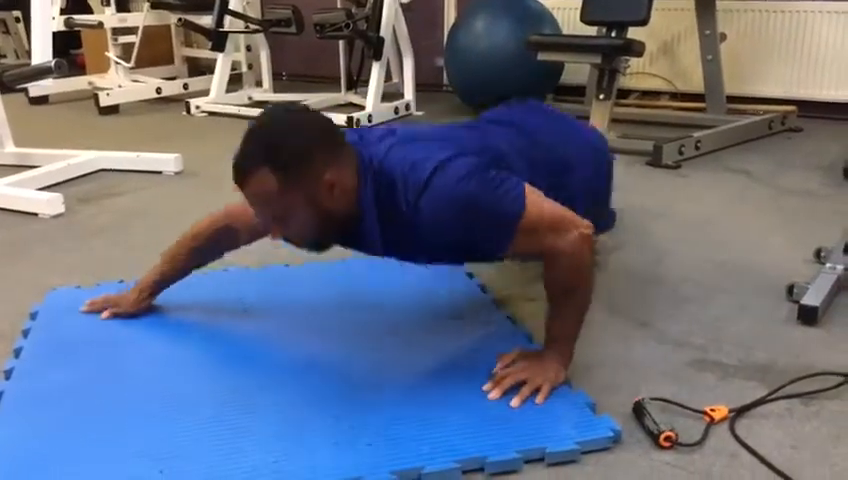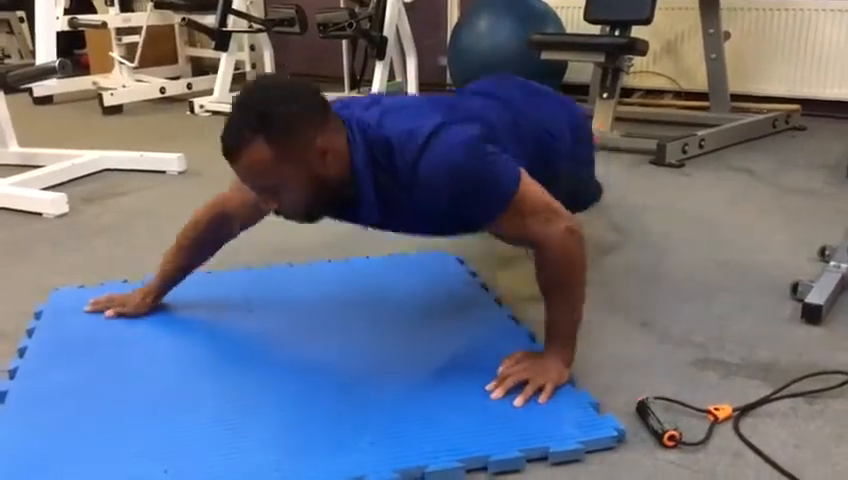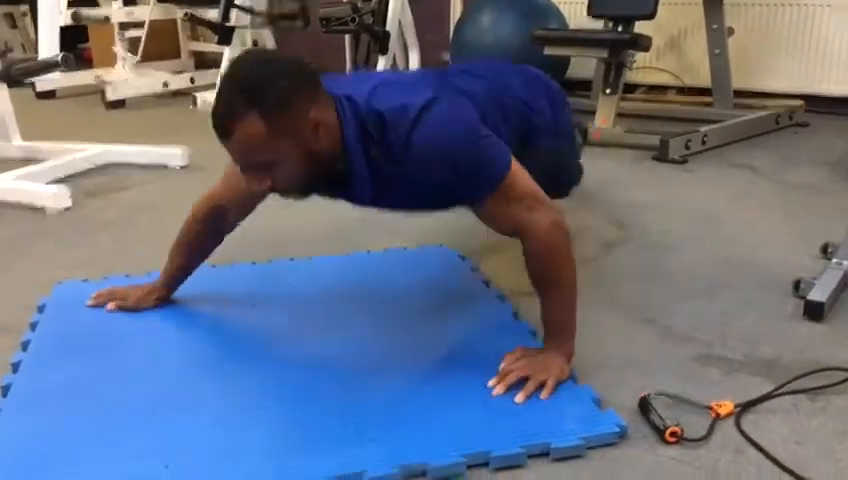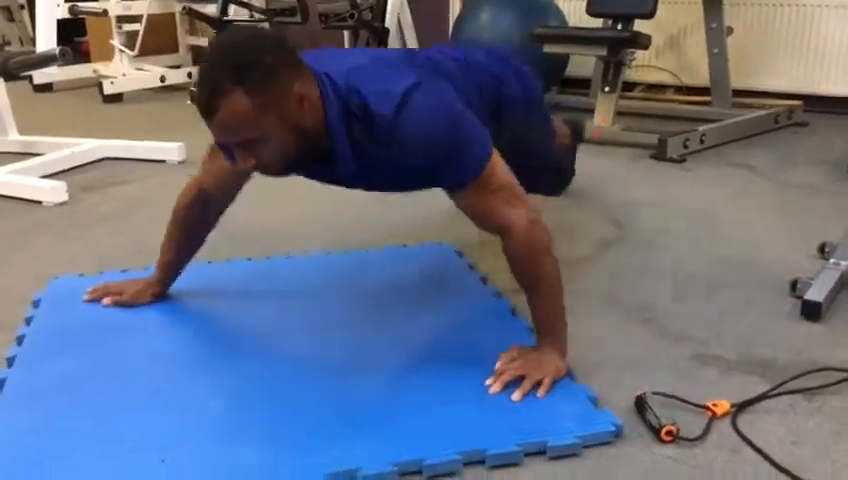
dt=0.1s
person 1, frame 1
left shoulder: (439, 192)
right shoulder: (311, 171)
left elbow: (574, 239)
right elbow: (226, 226)
left wrist: (553, 357)
right wrist: (144, 292)
left hip: (567, 155)
right hip: (501, 133)
left knee: (587, 216)
person 1, frame 2
left shoulder: (431, 159)
right shoulder: (301, 150)
left elbow: (559, 231)
right elbow: (221, 215)
left wrist: (558, 355)
right wrist: (152, 291)
left hip: (547, 128)
right hip: (484, 106)
left knee: (574, 197)
person 1, frame 3
left shoulder: (427, 134)
right shoulder: (271, 127)
left elbow: (544, 224)
right elbow: (219, 208)
left wrist: (557, 349)
right wrist: (161, 288)
left hip: (525, 109)
right hip: (464, 92)
left knee: (552, 176)
left ankle: (570, 151)
person 1, frame 4
left shoulder: (408, 117)
right shoulder: (258, 112)
left elbow: (519, 222)
right elbow: (204, 195)
left wrist: (551, 347)
right wrist: (157, 282)
left hip: (494, 88)
right hip: (448, 77)
left knee: (542, 162)
left ankle: (564, 137)
right ankle: (507, 160)
